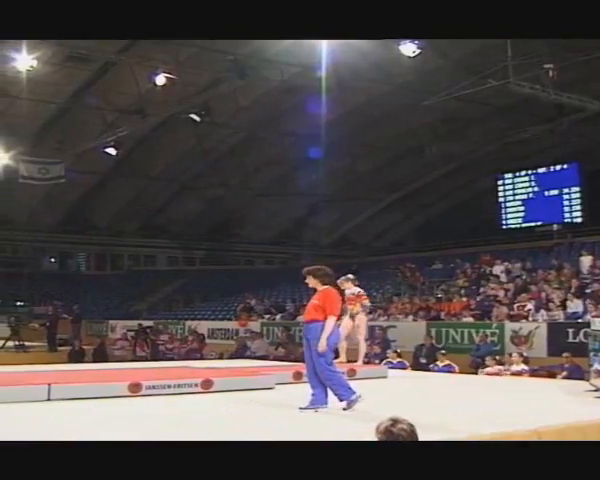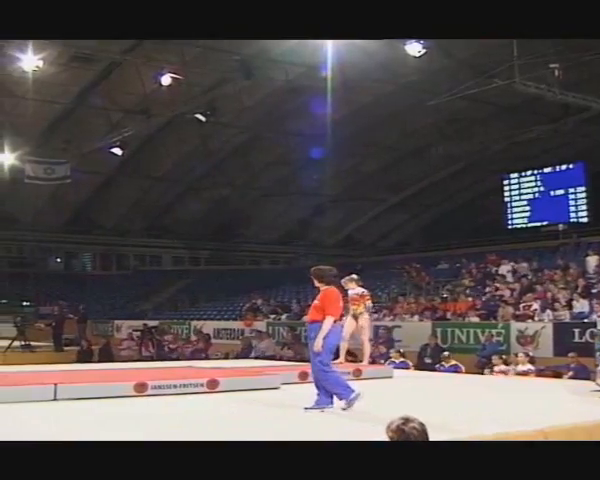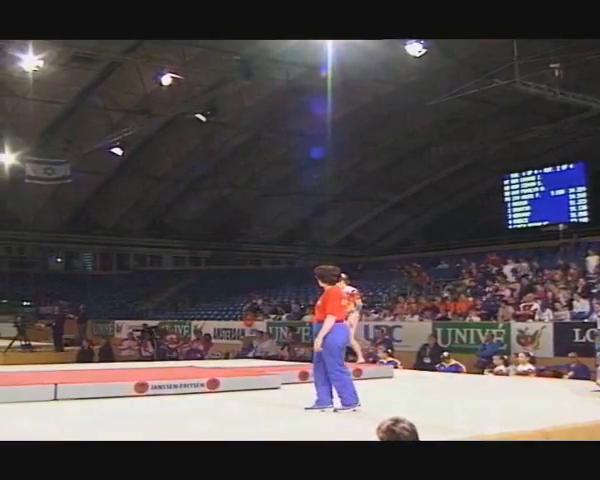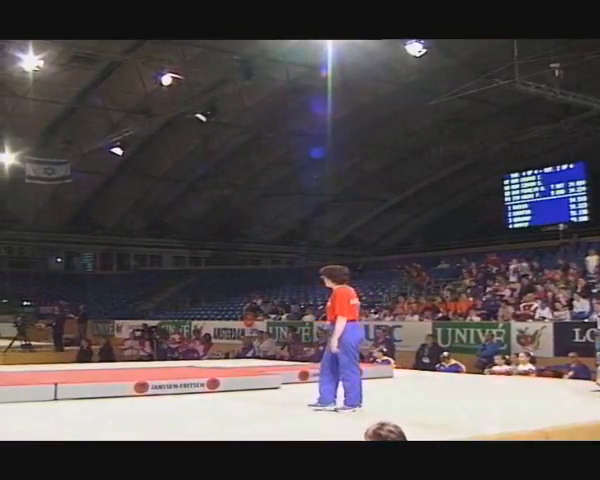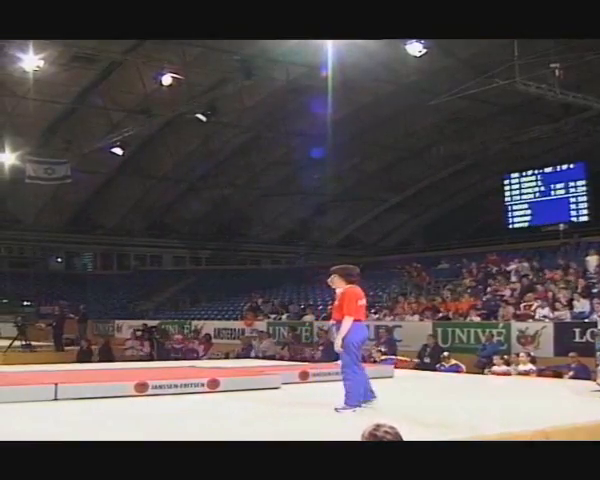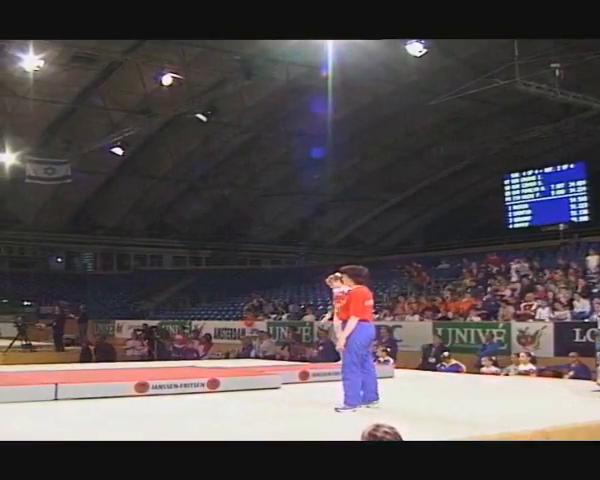
dt=0.4s
person 1, frame 1
left shoulder: (330, 293)
right shoulder: (318, 294)
left elbow: (331, 317)
left wrist: (324, 338)
left hip: (323, 333)
right hip: (311, 333)
left knee: (325, 368)
right knee: (313, 370)
left ankle: (349, 395)
right ankle: (319, 401)
person 1, frame 2
left shoulder: (330, 293)
right shoulder: (325, 293)
left elbow: (330, 318)
left wrist: (320, 338)
left hip: (325, 333)
right hip: (317, 332)
left knee: (322, 368)
right knee: (318, 369)
left ankle: (348, 394)
right ankle: (324, 401)
person 1, frame 3
left shoulder: (333, 293)
right shoulder: (332, 292)
left elbow: (331, 318)
left wrist: (319, 337)
left hip: (332, 333)
right hip: (329, 333)
left knee: (336, 369)
right knee: (320, 368)
left ankle: (350, 401)
right ankle: (324, 401)
person 1, frame 4
left shoulder: (341, 293)
right shoulder: (347, 291)
left elbow: (342, 318)
left wrist: (335, 338)
left hip: (346, 332)
right hip: (344, 332)
left knee: (348, 368)
right knee: (328, 366)
left ankle: (353, 402)
right ankle: (326, 400)
person 1, frame 5
left shoulder: (349, 293)
right shoulder: (355, 291)
left elbow: (348, 318)
left wrist: (339, 338)
left hip: (351, 332)
right hip: (357, 330)
left knee: (350, 367)
right knee: (354, 366)
left ankle: (352, 402)
right ankle: (367, 396)
person 1, frame 6
left shoulder: (356, 293)
right shoulder: (364, 291)
left elbow: (354, 318)
left wrist: (342, 337)
left hip: (357, 331)
right hip: (366, 329)
left knee: (351, 367)
right knee: (366, 365)
left ankle: (352, 402)
right ankle: (371, 398)
